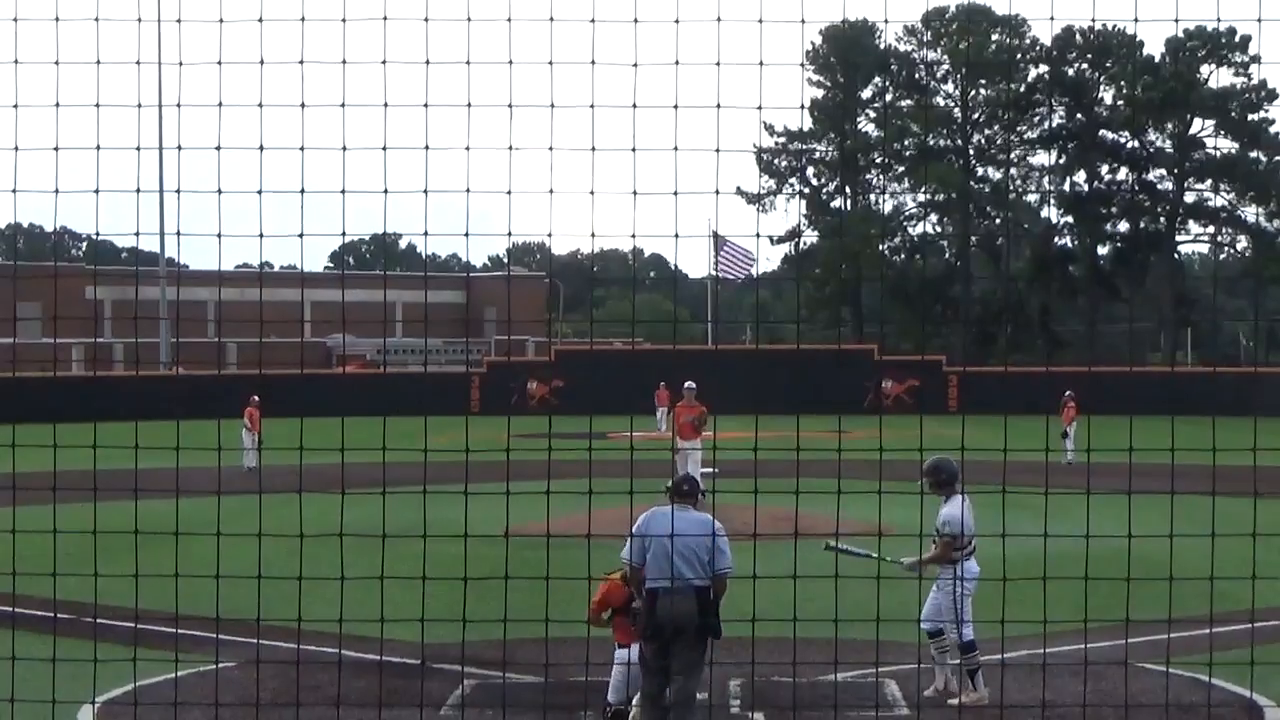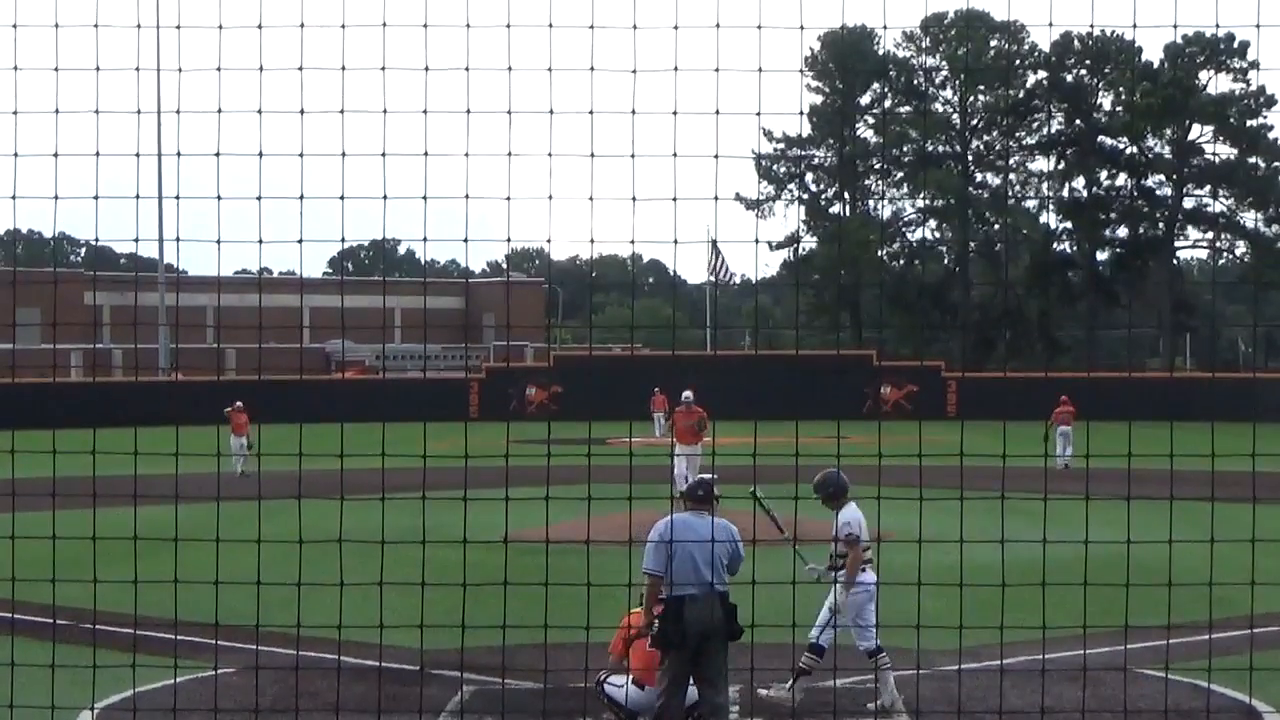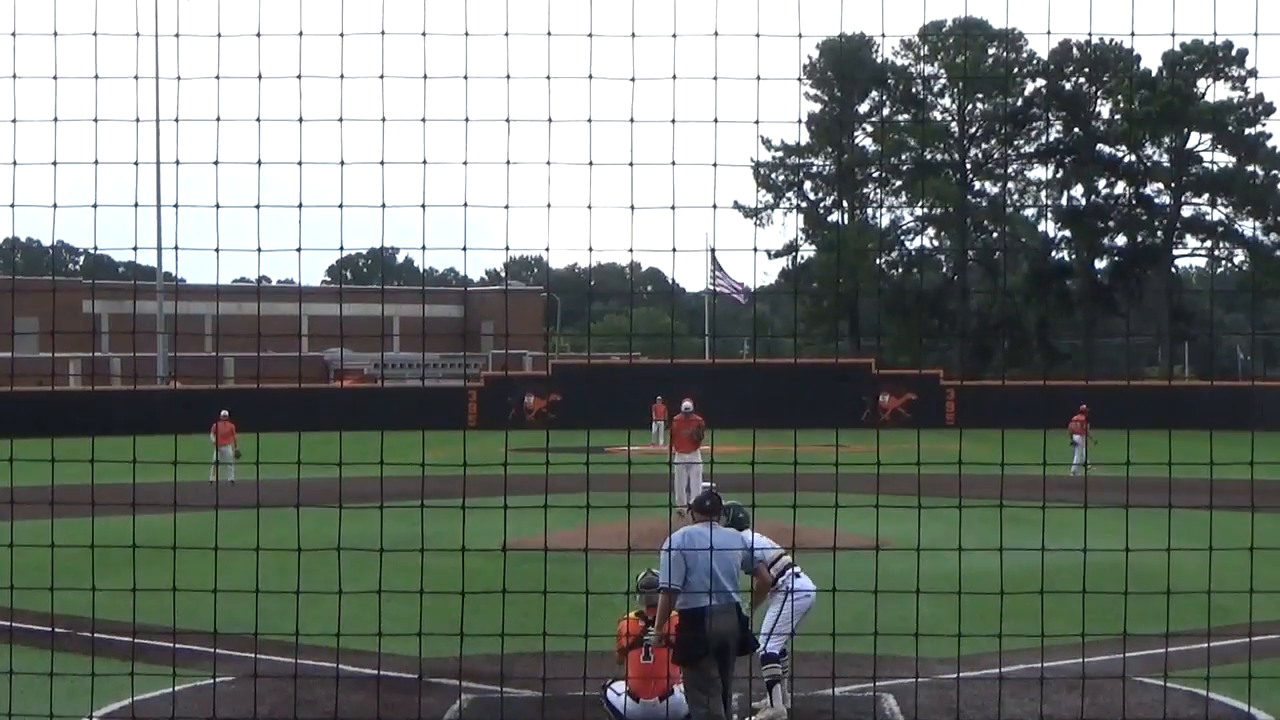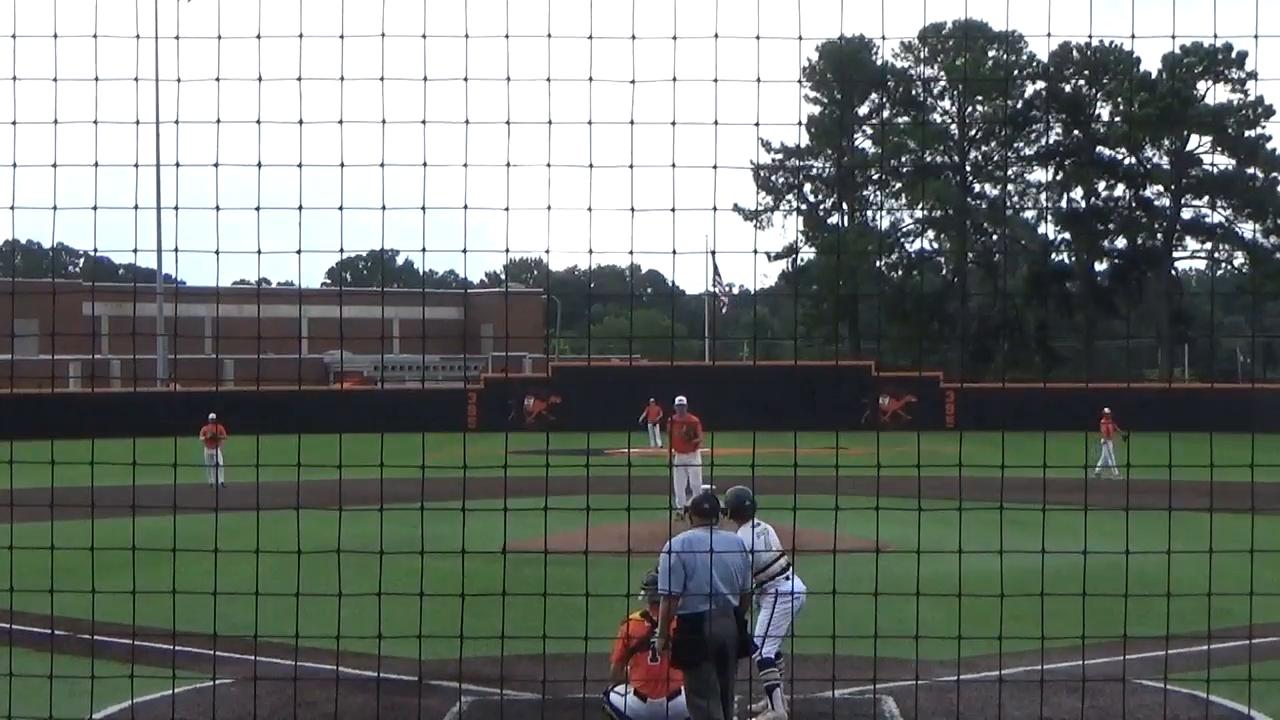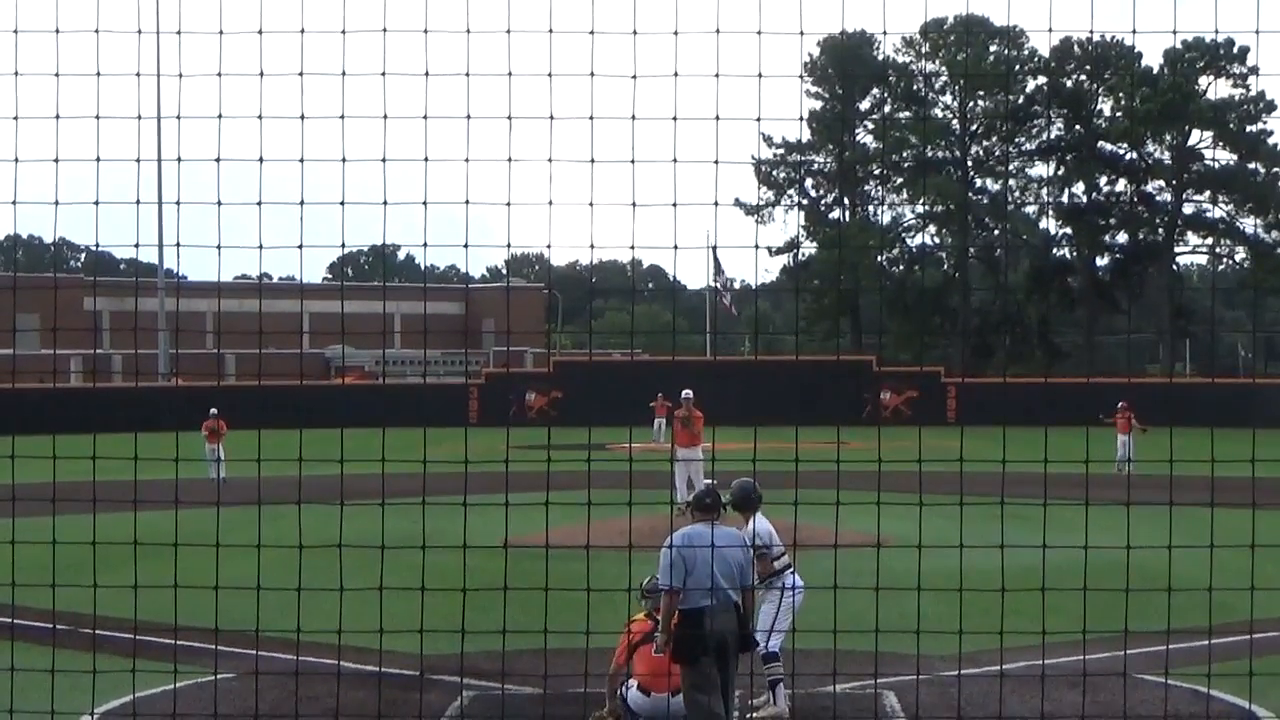
dt=1s
person 1, frame 1
left shoulder: (950, 513)
right shoulder: (958, 499)
left elbow: (945, 554)
left wrist: (918, 562)
right wrist: (933, 547)
left hip: (956, 574)
right hip: (953, 572)
left knee: (960, 632)
right knee: (930, 621)
left ankle: (977, 691)
right ankle: (944, 681)
person 1, frame 2
left shoulder: (846, 517)
right shoulder: (852, 512)
left elbow: (855, 556)
left wrist: (843, 592)
right wrist: (827, 569)
left hip: (852, 584)
right hip: (865, 582)
left knee: (820, 636)
right knee: (869, 641)
left ankle: (792, 690)
right ankle: (890, 698)
person 1, frame 3
left shoulder: (744, 541)
right shoulder: (754, 537)
left wrist: (753, 606)
left hip: (792, 591)
right hip: (804, 589)
left knee: (767, 646)
right knee: (776, 642)
right ankle: (781, 696)
person 1, frame 4
left shoulder: (740, 540)
right shoulder: (764, 527)
right wrist: (756, 592)
left hip: (779, 594)
right hip: (793, 588)
left knee: (762, 651)
right knee: (771, 646)
right ankle: (776, 698)
person 1, frame 5
left shoulder: (756, 528)
right shoulder: (754, 524)
left elbow: (765, 569)
left hip: (782, 588)
right hip: (774, 587)
left knee: (767, 645)
right knee: (765, 640)
right ankle: (777, 693)
person 2, frame 1
left shoulder: (648, 519)
right shoulder: (710, 525)
left elbow: (633, 569)
right elbow: (720, 576)
left wrist: (644, 598)
right wrist: (712, 607)
left hip: (657, 603)
right hip: (696, 604)
left knee: (653, 675)
right knee: (686, 676)
person 2, frame 2
left shoulder: (666, 527)
right shoulder: (728, 529)
left elbow: (654, 577)
right elbow: (733, 569)
left wrist: (647, 613)
left hip: (680, 611)
right hip: (716, 609)
left knee: (672, 679)
right knee: (715, 681)
person 2, frame 3
left shoulder: (680, 539)
right shoulder: (737, 539)
left elbow: (670, 590)
right elbow: (764, 579)
left wrist: (659, 627)
left hip: (697, 623)
right hip: (731, 620)
left knee: (704, 694)
right knee: (722, 690)
person 2, frame 4
left shoulder: (678, 545)
right shoulder: (737, 543)
left elbow: (670, 597)
right elbow: (746, 593)
left wrist: (662, 635)
left hip: (695, 627)
right hip: (730, 625)
left knee: (703, 697)
right knee: (725, 692)
person 2, frame 5
left shoulder: (679, 539)
right shoulder: (738, 538)
left elbow: (671, 593)
right elbow: (748, 589)
left wrist: (664, 631)
right wrist: (746, 625)
left hip: (695, 622)
right hip: (731, 620)
left knee: (702, 692)
right knee: (724, 689)
